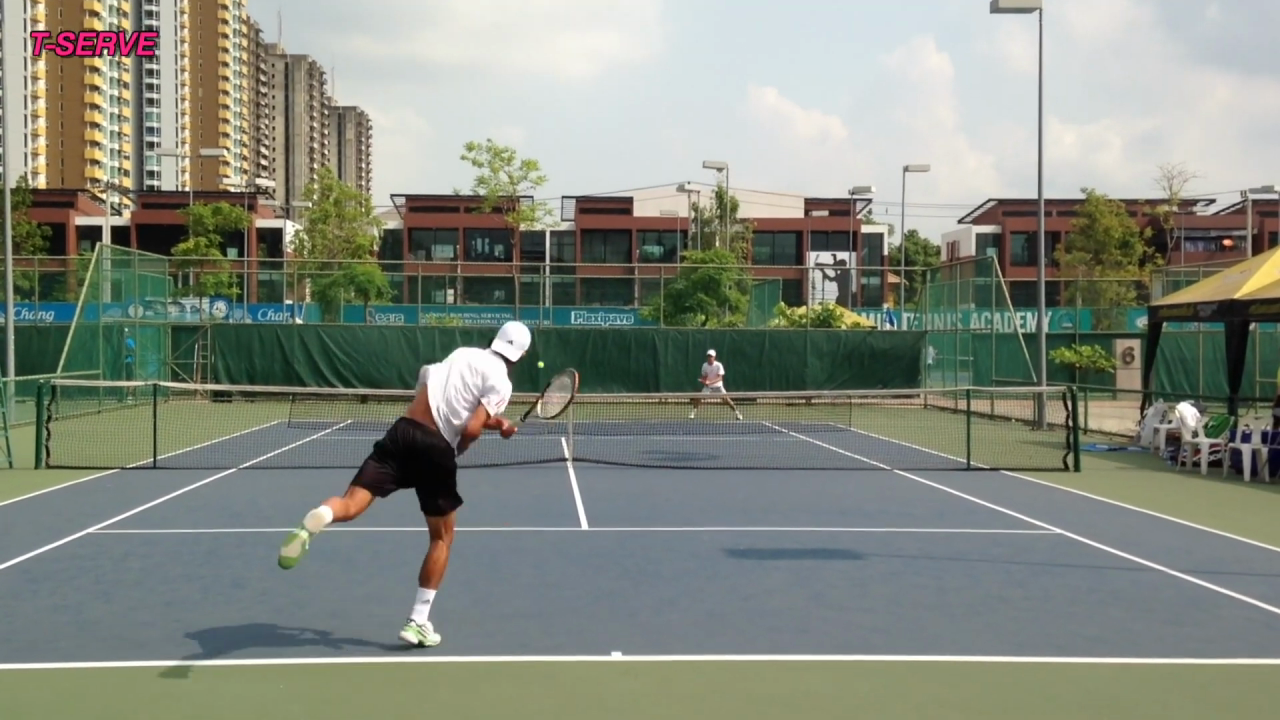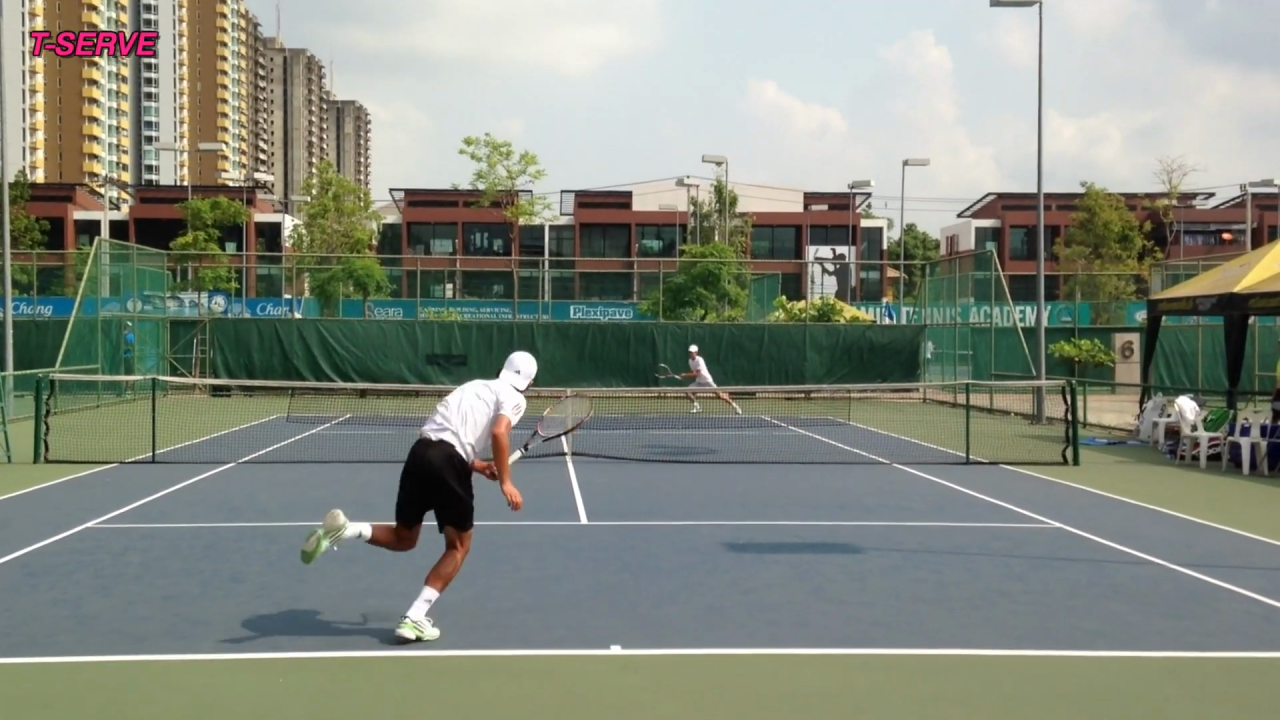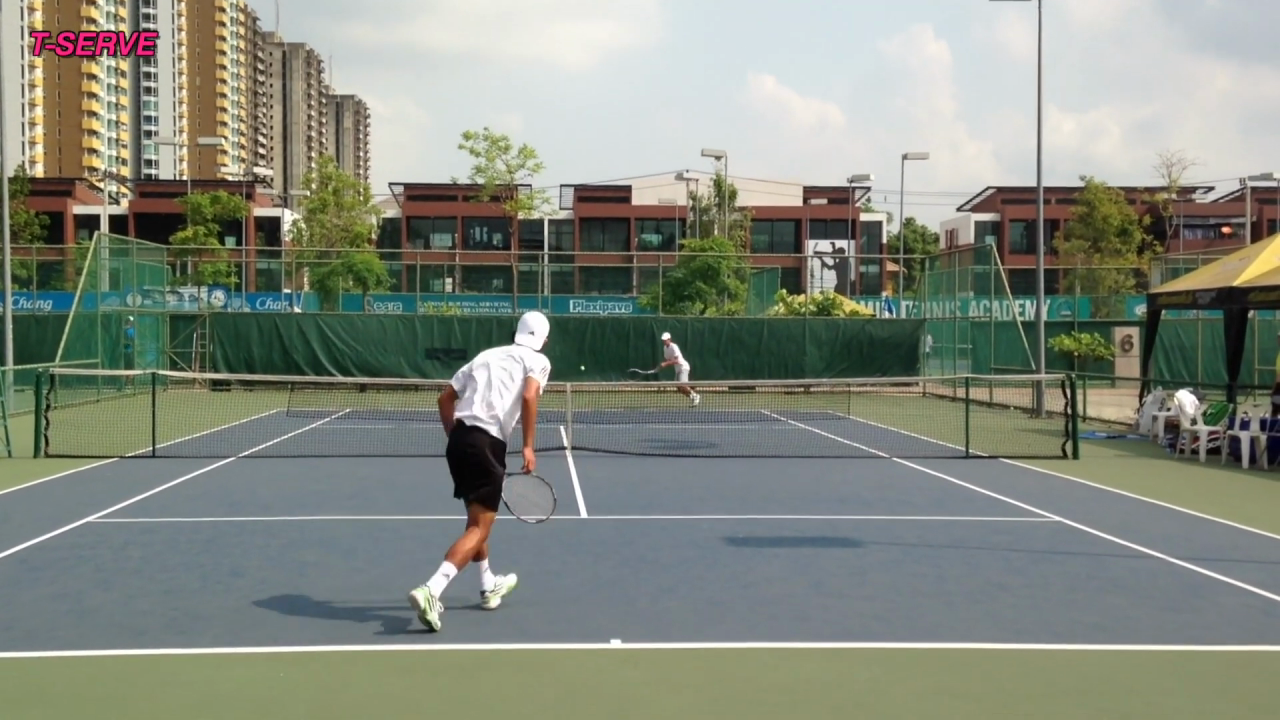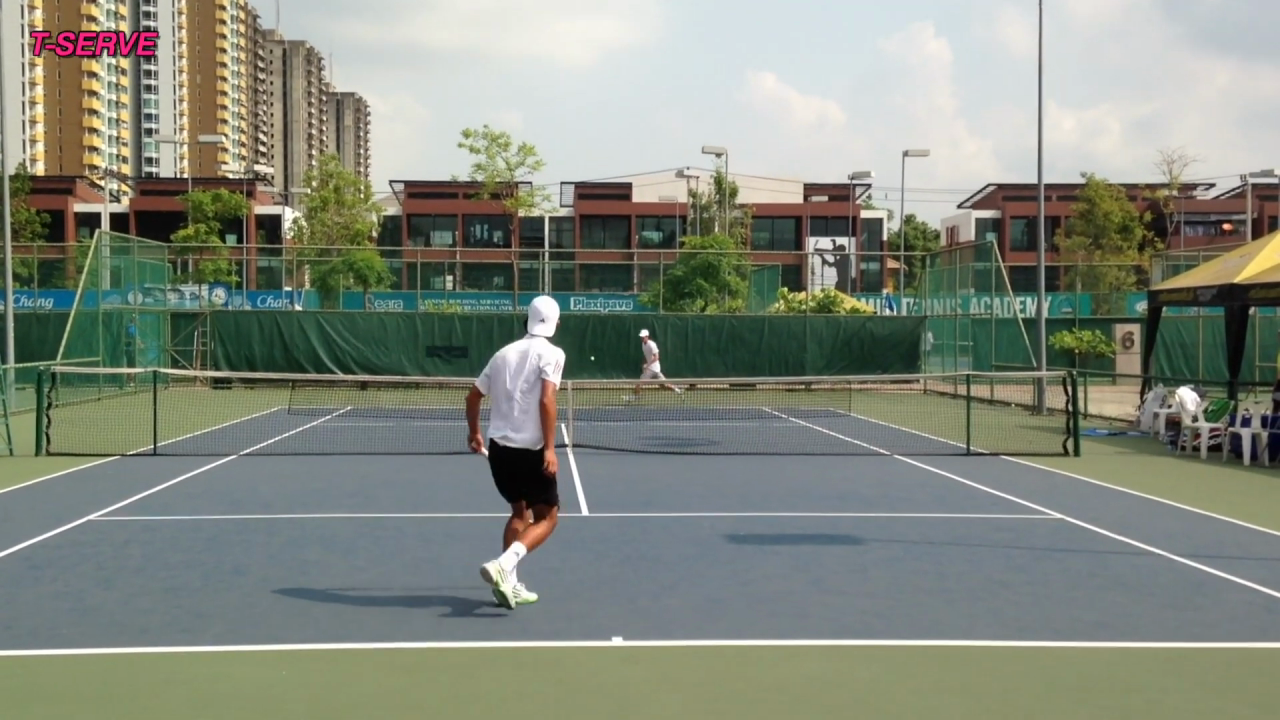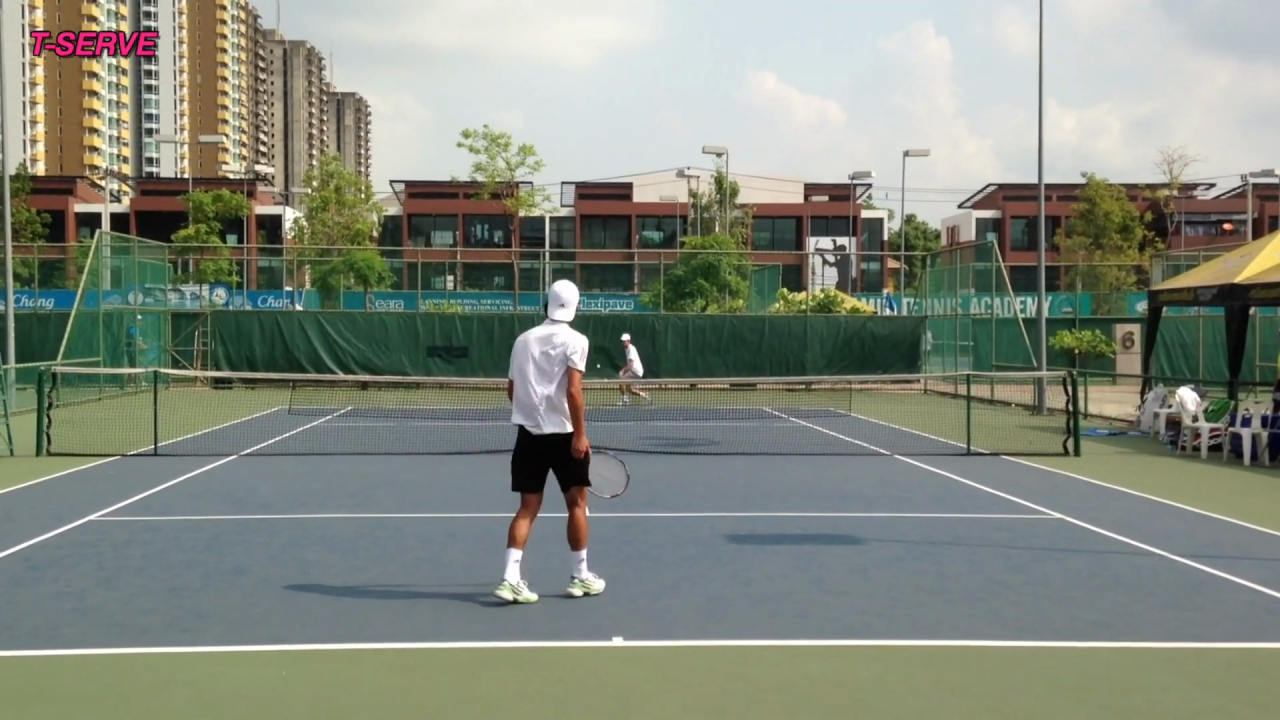
dt=0.2s
person 1, frame 1
left shoulder: (467, 355)
right shoulder: (501, 381)
right elbow: (472, 429)
left wrist: (495, 424)
right wrist: (459, 448)
left hip: (404, 432)
right hip: (433, 450)
left knee: (350, 503)
right knee: (442, 536)
left ankle: (316, 520)
right ankle: (418, 623)
person 1, frame 2
left shoulder: (474, 386)
right shoulder: (514, 397)
right elbow: (499, 433)
left wrist: (476, 465)
right wrist: (506, 481)
left hip: (420, 452)
right hip: (448, 460)
left knee: (402, 540)
right knee: (458, 546)
left ankle: (342, 527)
right ankle: (414, 619)
person 1, frame 3
left shoulder: (485, 356)
right shoulder: (537, 361)
left elbow: (445, 398)
right elbow: (530, 396)
right wrist: (528, 446)
left hip: (460, 437)
right hip: (486, 441)
left knee: (478, 514)
right knee: (480, 526)
left ankle: (488, 586)
right ankle: (430, 592)
person 1, frame 4
left shoulder: (502, 354)
right shoulder: (551, 354)
left elbow: (473, 397)
right elbow: (547, 401)
left wrist: (474, 433)
right wrist: (550, 448)
left hip: (498, 446)
right hip: (529, 448)
left knee: (520, 513)
right knee: (547, 519)
left ankle: (509, 585)
right ankle: (501, 568)
person 1, frame 5
left shoulder: (523, 340)
right shoulder: (574, 340)
left elbow: (512, 391)
right elbow: (573, 391)
right wrist: (581, 434)
left hip: (528, 434)
right hip: (562, 434)
left knee: (528, 507)
right knee: (576, 504)
left ankle: (511, 580)
right ankle: (579, 578)
